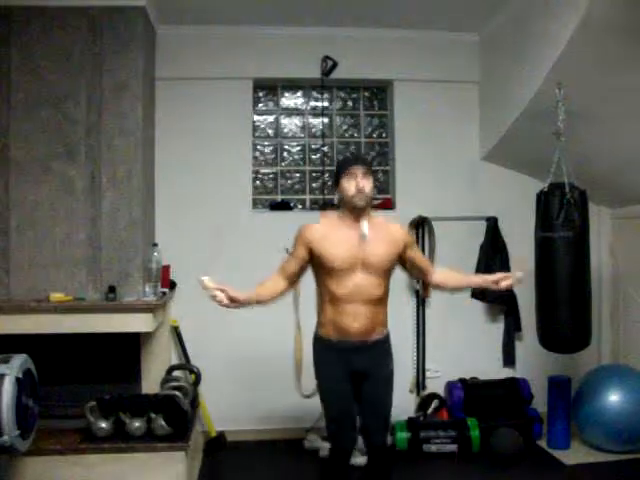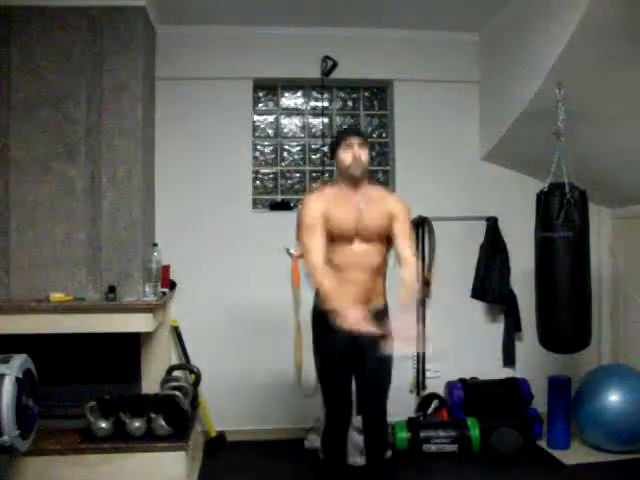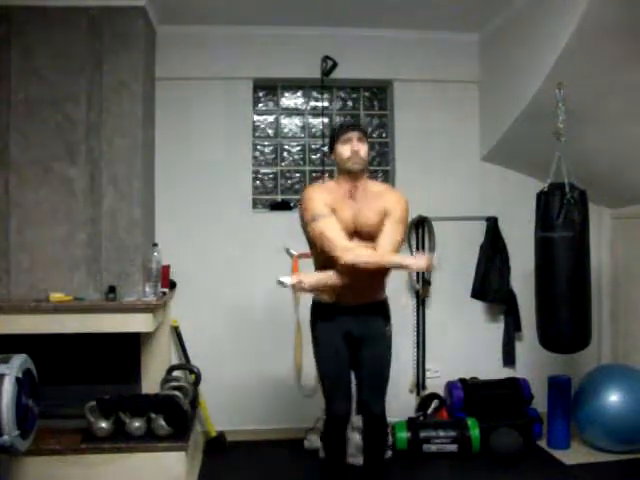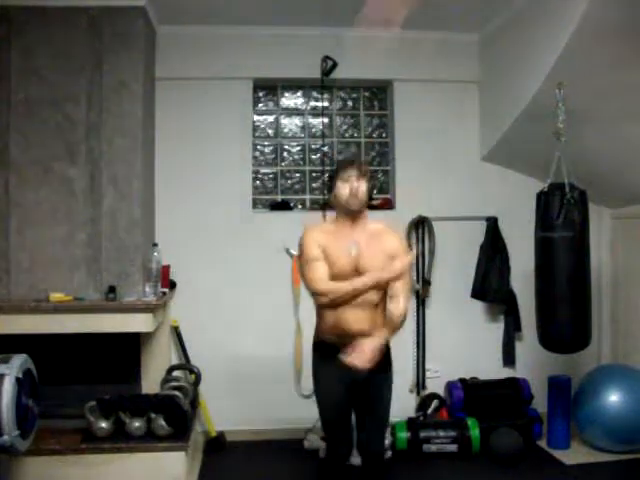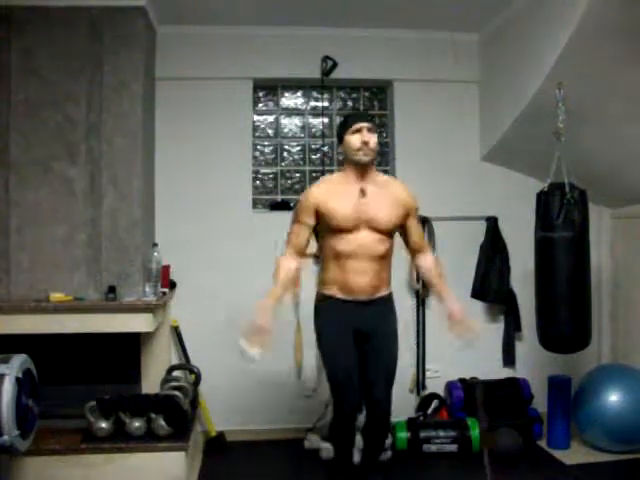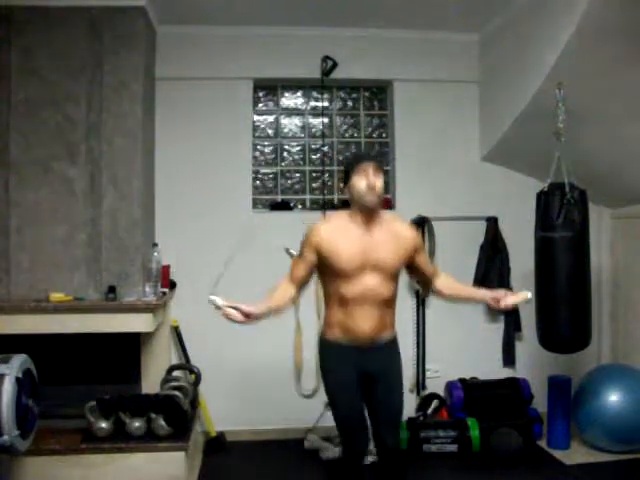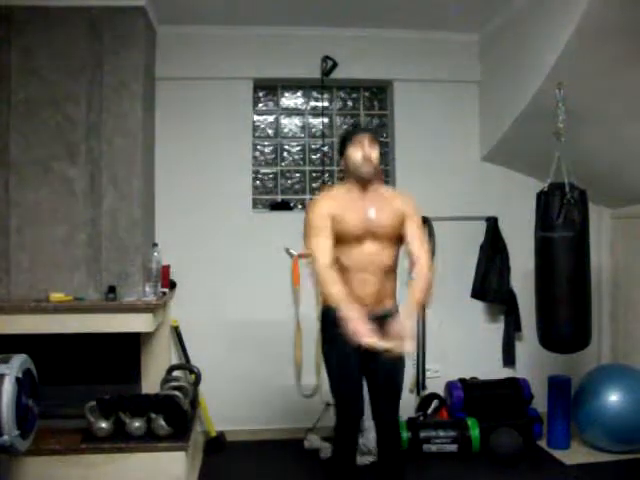
dt=0.2s
person 1, frame 1
left shoulder: (396, 234)
right shoulder: (314, 233)
left elbow: (430, 274)
right elbow: (283, 279)
left wrist: (482, 281)
right wrist: (243, 299)
left hip: (376, 349)
right hip: (331, 350)
left knee: (376, 439)
right knee: (342, 440)
person 1, frame 2
left shoulder: (392, 204)
right shoulder: (316, 203)
left elbow: (408, 261)
right elbow: (316, 262)
right wrist: (345, 309)
left hip: (375, 322)
right hip: (330, 321)
left knee: (376, 416)
right knee: (338, 415)
person 1, frame 3
left shoulder: (392, 199)
right shoulder: (317, 196)
left elbow: (378, 258)
right elbow: (342, 253)
left wrist: (319, 279)
right wrist: (407, 262)
left hip: (373, 315)
right hip: (330, 317)
left knee: (374, 409)
right knee: (338, 410)
person 1, frame 4
left shoulder: (391, 240)
right shoulder: (315, 237)
left elbow: (399, 306)
right elbow: (323, 293)
left wrist: (376, 343)
right wrist: (376, 278)
left hip: (374, 356)
right hip: (330, 356)
left knee: (372, 445)
right knee: (339, 446)
person 1, frame 5
left shoulder: (400, 195)
right shoulder: (318, 194)
left elbow: (422, 253)
right elbow: (292, 255)
left wrist: (447, 299)
right wrist: (269, 304)
left hip: (381, 309)
right hip: (333, 310)
left knee: (379, 405)
right knee: (347, 405)
left ankle: (371, 469)
person 1, frame 6
left shoulder: (405, 235)
right shoulder: (322, 233)
left elbow: (433, 279)
right elbow: (292, 284)
left wrist: (483, 295)
right wrist: (260, 311)
left hip: (384, 351)
right hip: (338, 352)
left knee: (389, 443)
right knee: (355, 443)
person 1, frame 7
left shoulder: (402, 205)
right shoulder: (324, 205)
left elbow: (422, 264)
right elbow: (324, 267)
left wrist: (409, 313)
right wrist: (352, 317)
left hip: (386, 326)
right hip: (339, 324)
left knee: (388, 419)
right knee: (350, 417)
